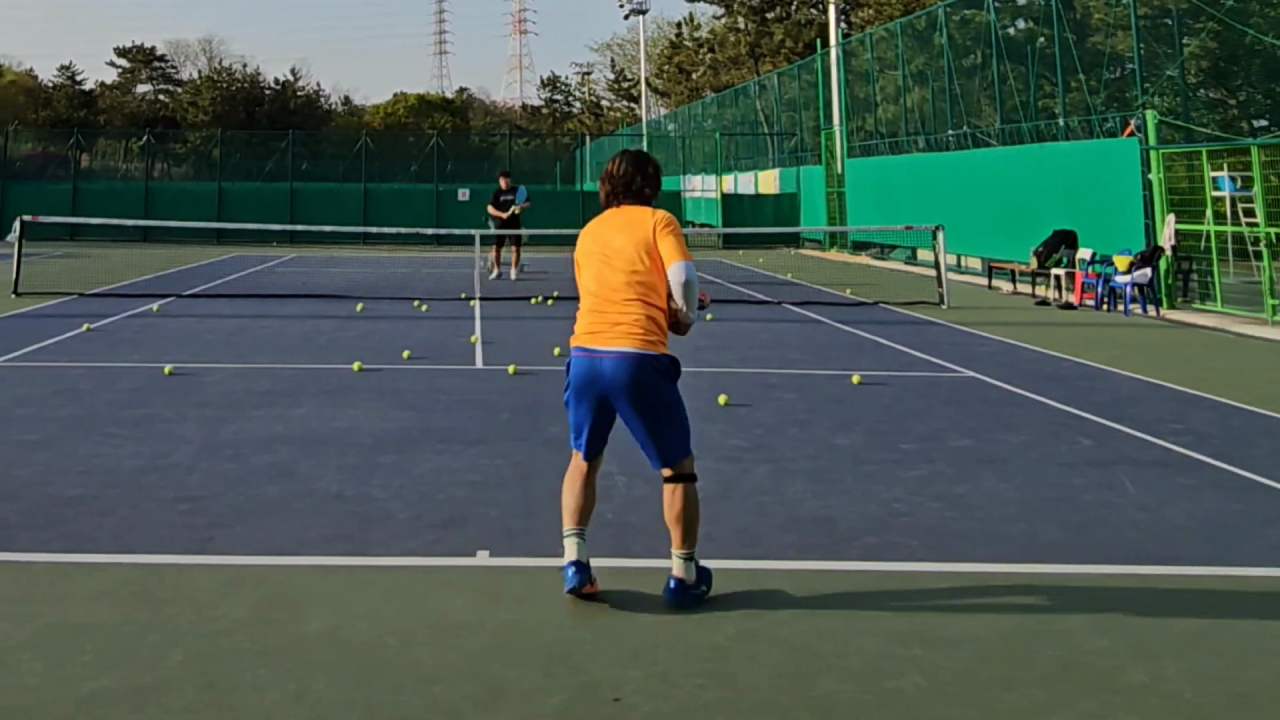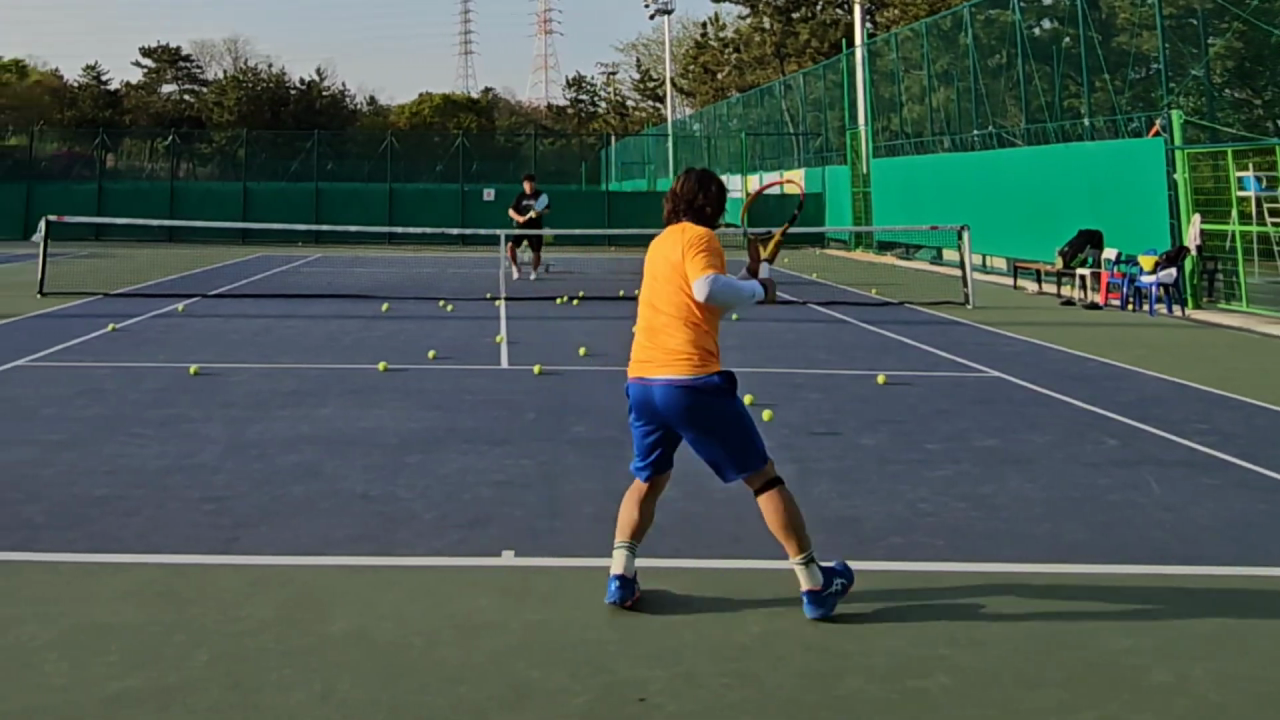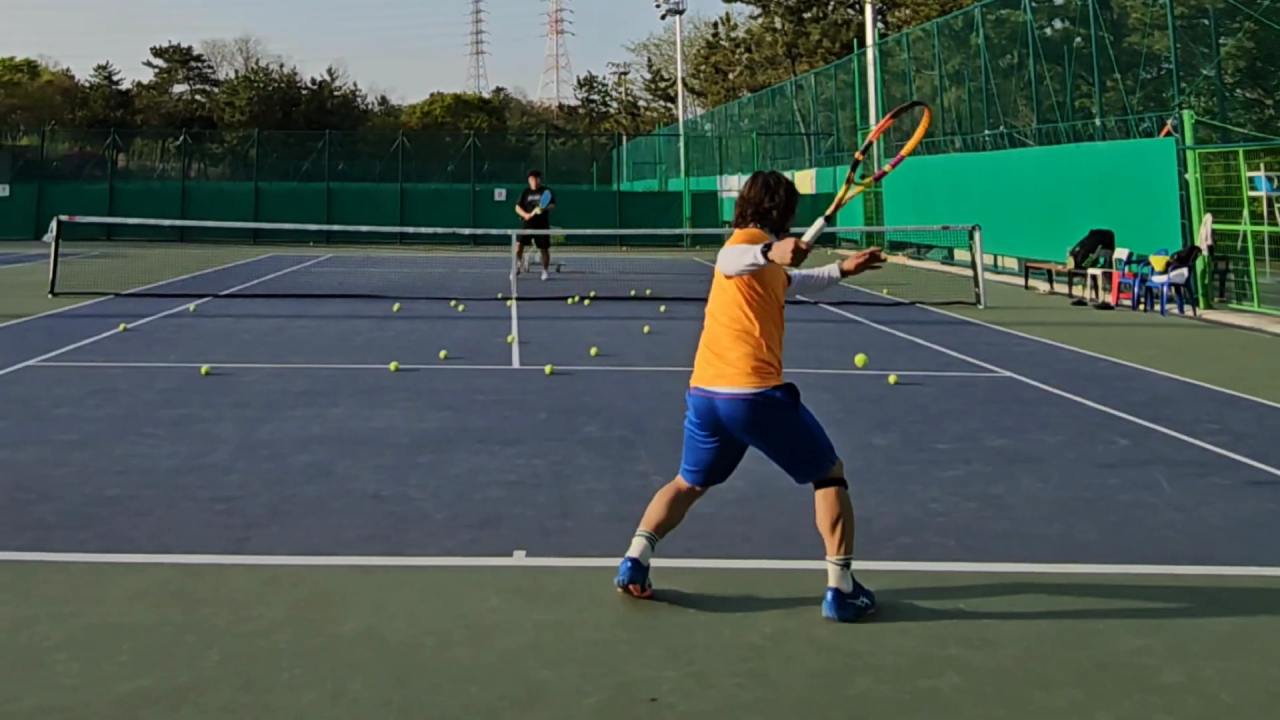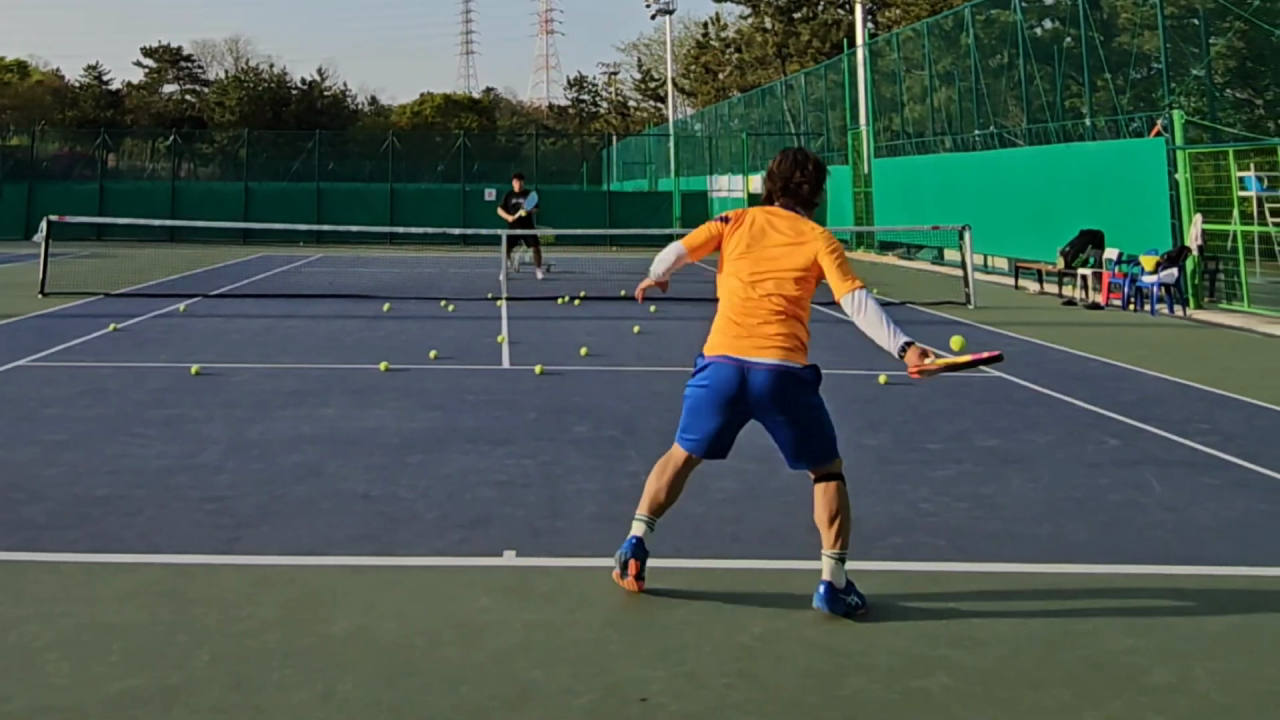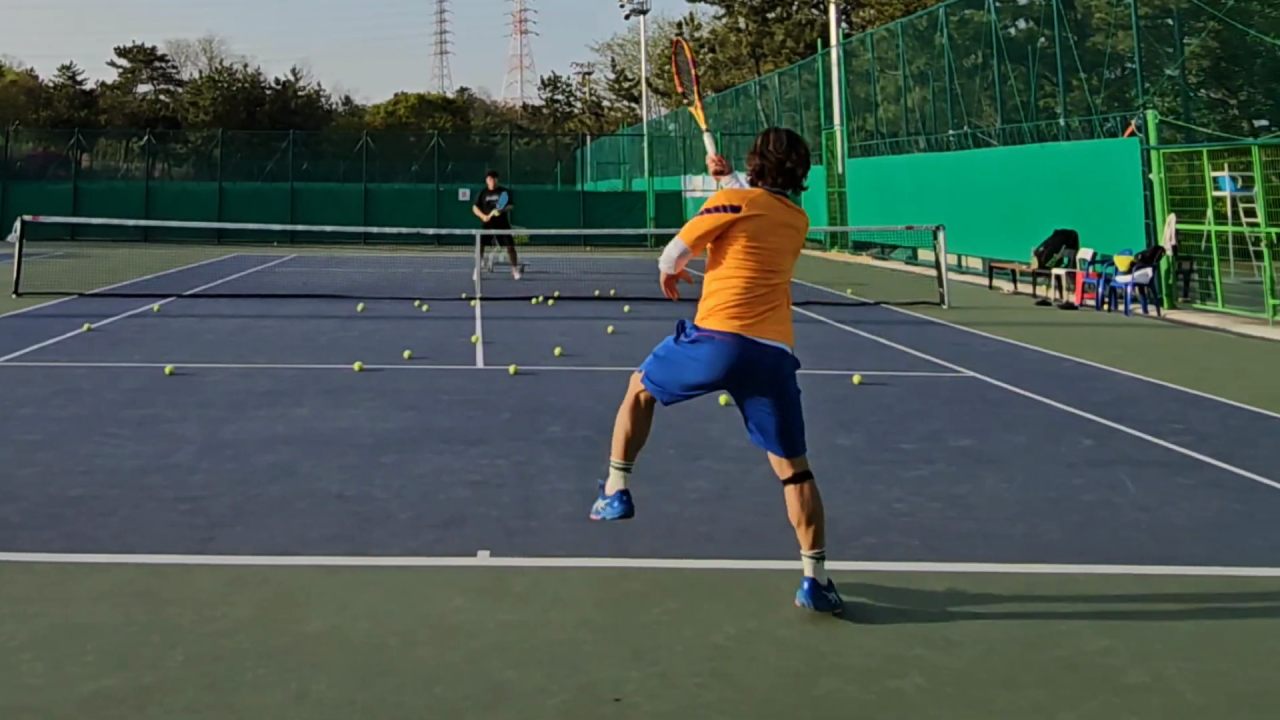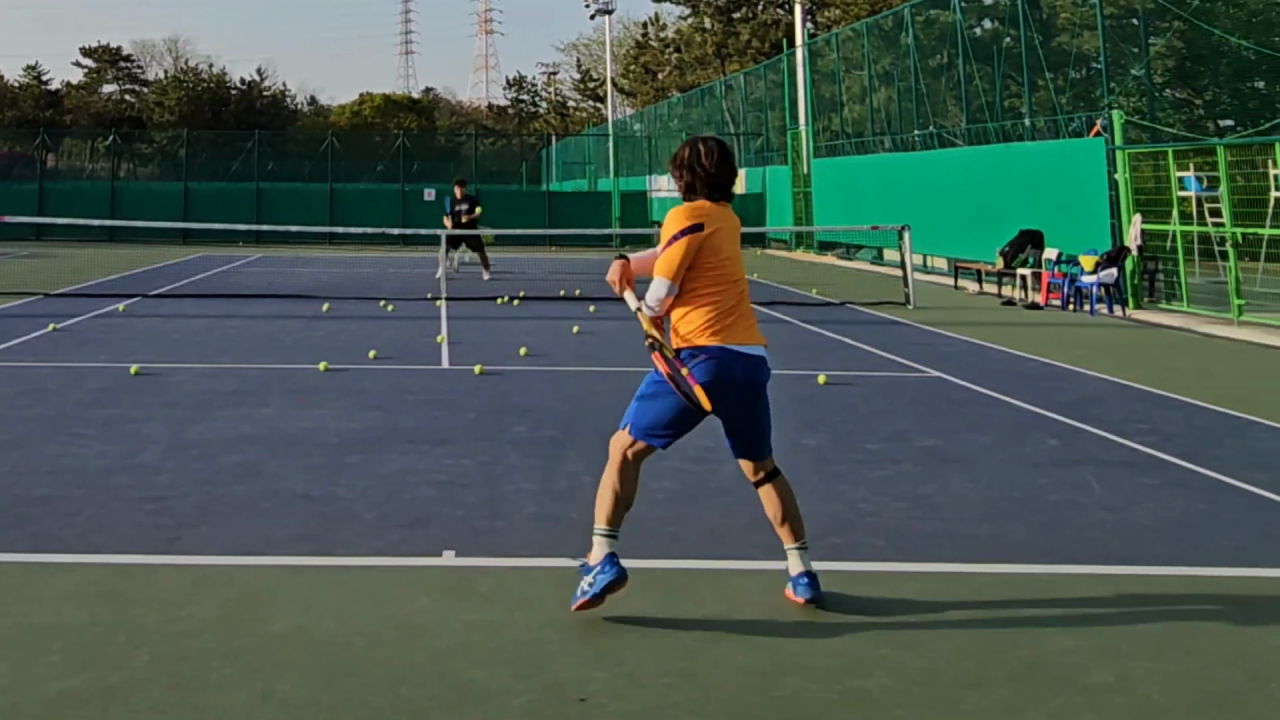
dt=0.2s
person 1, frame 1
left shoulder: (589, 232)
right shoulder: (661, 221)
right elbow: (684, 278)
right wrist: (685, 316)
left hip: (585, 356)
right hip: (639, 360)
left knee: (583, 460)
right knee: (678, 468)
left ankle: (575, 562)
right ankle: (683, 576)
person 1, frame 2
left shoulder: (660, 243)
right shoulder: (699, 238)
right elbow: (708, 292)
left wrist: (747, 278)
right wrist: (756, 290)
left hip: (644, 383)
right hip: (692, 382)
left knee: (645, 481)
right knee: (764, 479)
left ankle: (621, 574)
right ankle: (814, 585)
person 1, frame 3
left shoulder: (754, 243)
right shoulder: (746, 240)
left elbow: (779, 283)
right elbow: (726, 263)
left wrist: (843, 269)
right wrist: (766, 253)
left hip: (706, 393)
right hip: (758, 397)
left knee: (688, 483)
right knee: (830, 477)
left ankle: (635, 560)
right ankle: (840, 587)
person 1, frame 4
left shoulder: (739, 221)
right shoulder: (823, 240)
left elbow: (675, 253)
right elbow: (856, 302)
left wrist: (654, 278)
right wrist: (903, 346)
left hip: (724, 363)
right hip: (783, 372)
left knee: (680, 457)
right knee: (827, 472)
left ankle: (636, 541)
right ankle: (833, 583)
person 1, frame 5
left shoulder: (735, 200)
right shoulder: (798, 220)
left elbow: (677, 251)
left wrist: (667, 276)
right wrist: (730, 176)
left hip: (720, 339)
right hip: (773, 354)
left knee: (640, 390)
right knee: (794, 467)
left ankle: (616, 491)
right ankle: (816, 580)
person 1, frame 6
left shoulder: (688, 215)
right shoulder: (729, 220)
left elbow: (661, 292)
left wrist: (646, 309)
right wrist: (628, 264)
left hip: (702, 355)
right hip: (749, 359)
left knee: (625, 450)
right knee: (760, 467)
left ankle: (603, 561)
right ankle: (803, 576)
